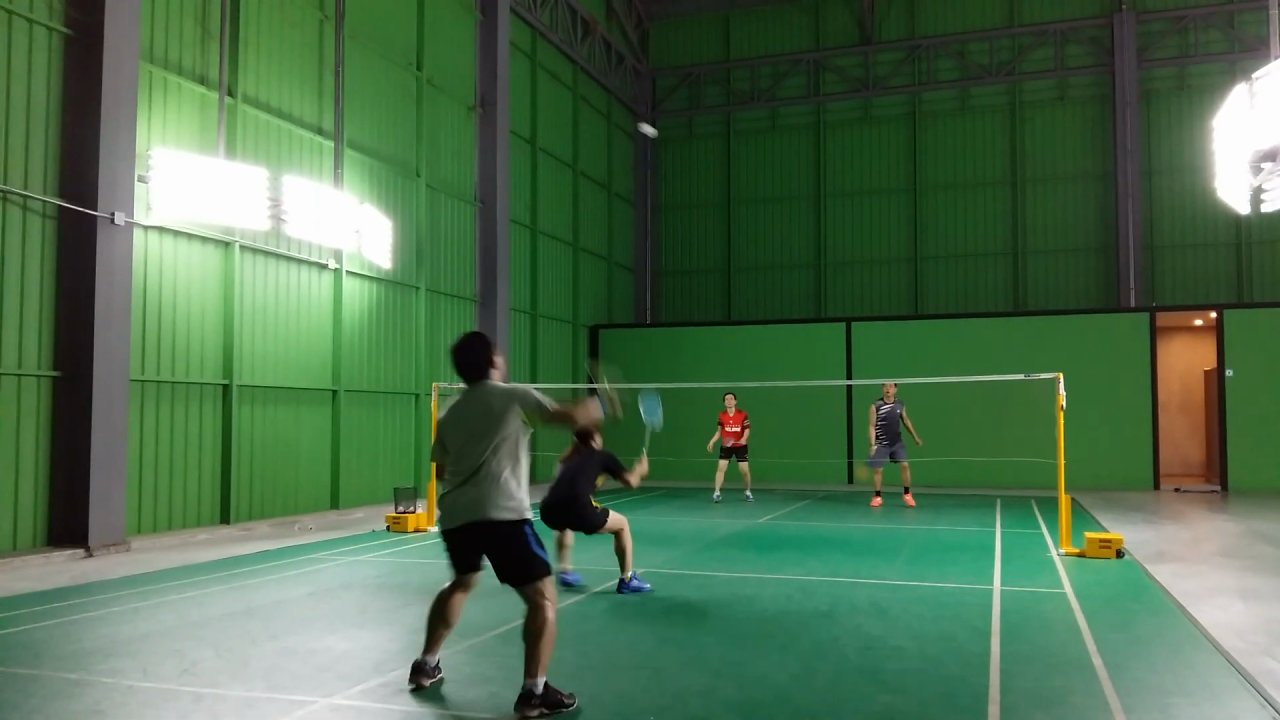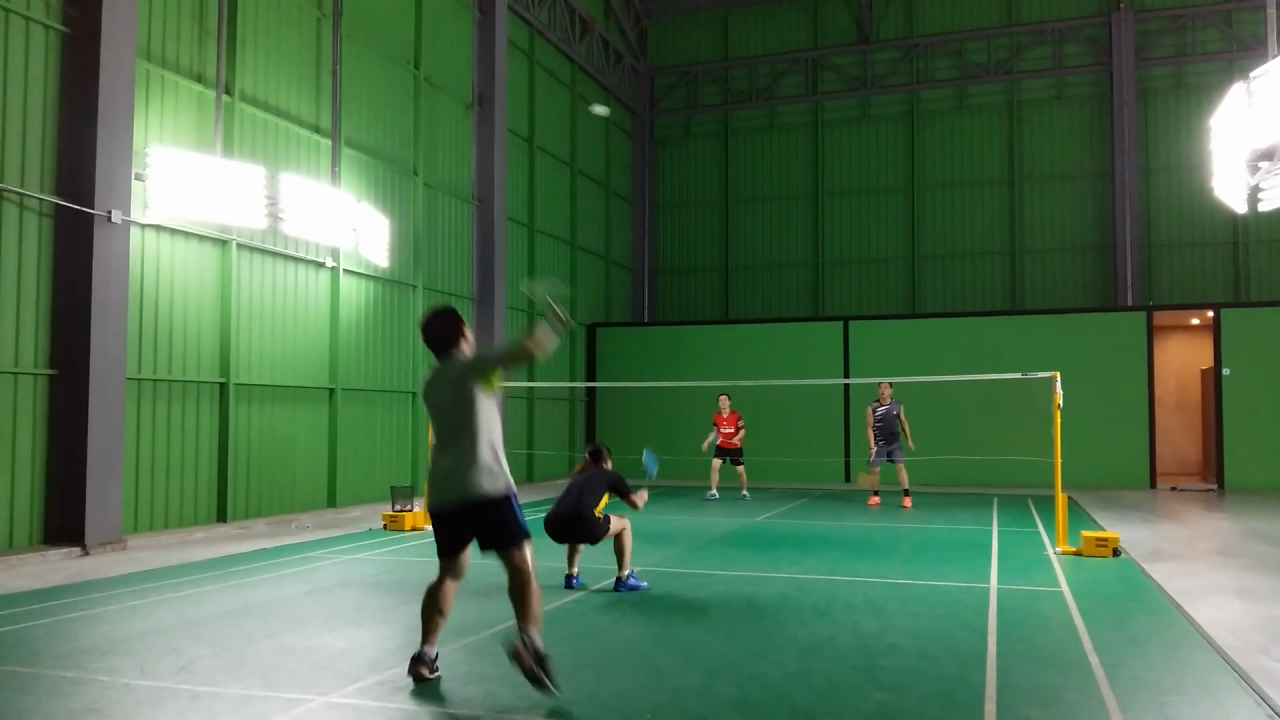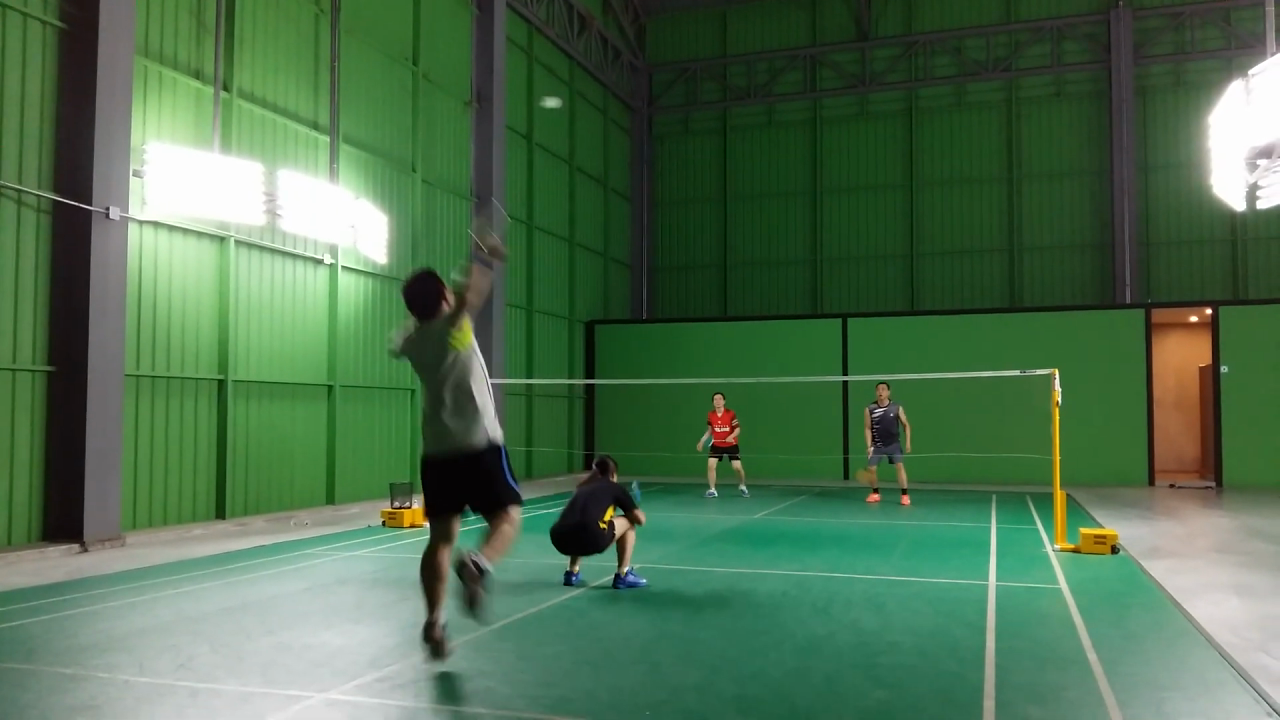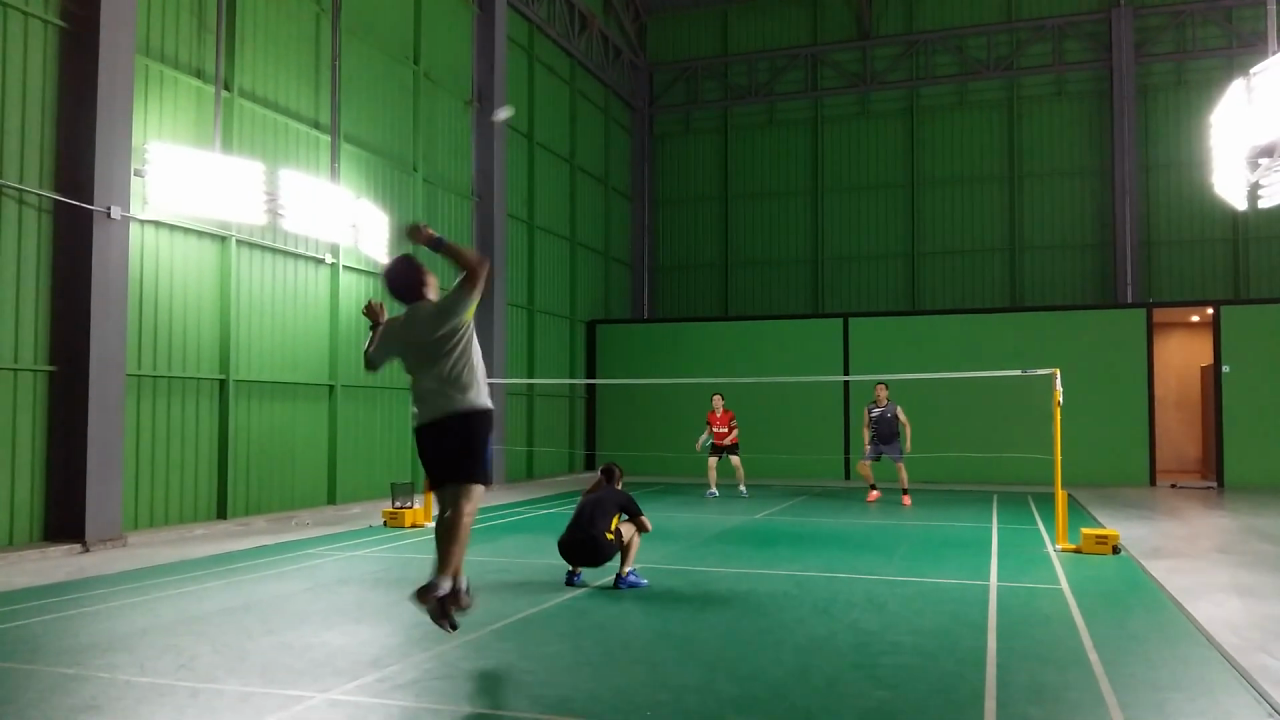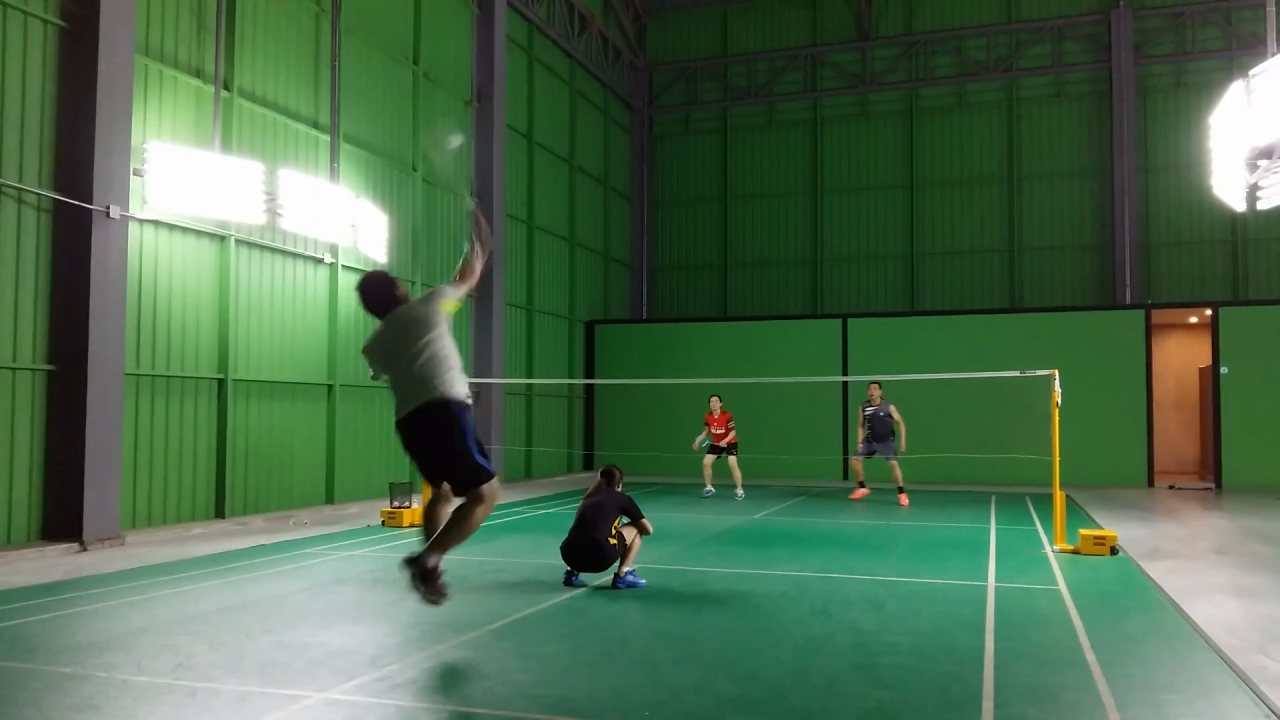
dt=0.1s
person 1, frame 1
left shoulder: (450, 416)
right shoulder: (515, 397)
left elbow: (441, 468)
right elbow: (572, 417)
right wrist: (601, 405)
left hip: (456, 518)
right hip: (503, 516)
left knee: (460, 584)
right knee: (542, 600)
left ankle: (426, 664)
person 1, frame 2
left shoulder: (433, 384)
right shoulder: (468, 369)
right elbow: (528, 352)
right wrist: (548, 331)
left hip: (443, 496)
right hip: (485, 494)
left knee: (451, 573)
right knee: (522, 567)
left ankle: (425, 655)
right ankle: (529, 645)
person 1, frame 3
left shoulder: (413, 340)
right shoulder: (450, 328)
right elbow: (471, 290)
right wrist: (484, 254)
left hip: (437, 453)
right hip: (478, 445)
left knee: (441, 539)
right knee: (506, 519)
left ankle: (435, 624)
right ankle: (476, 564)
person 1, frame 4
left shoulder: (393, 331)
right shoulder: (449, 309)
left elbow: (370, 361)
right elbow: (478, 266)
left wrist: (378, 325)
right wrist: (435, 241)
left hip: (428, 425)
right hip: (466, 418)
left knee: (449, 503)
right knee: (465, 503)
left ankle: (455, 584)
right ankle: (439, 587)
person 1, frame 5
left shoulder: (377, 344)
right shoulder: (426, 307)
right elbow: (468, 277)
right wrist: (477, 251)
left hip: (410, 421)
right hip: (445, 407)
left knee: (441, 491)
right knee: (485, 494)
left ankle: (429, 564)
right ankle: (428, 561)
